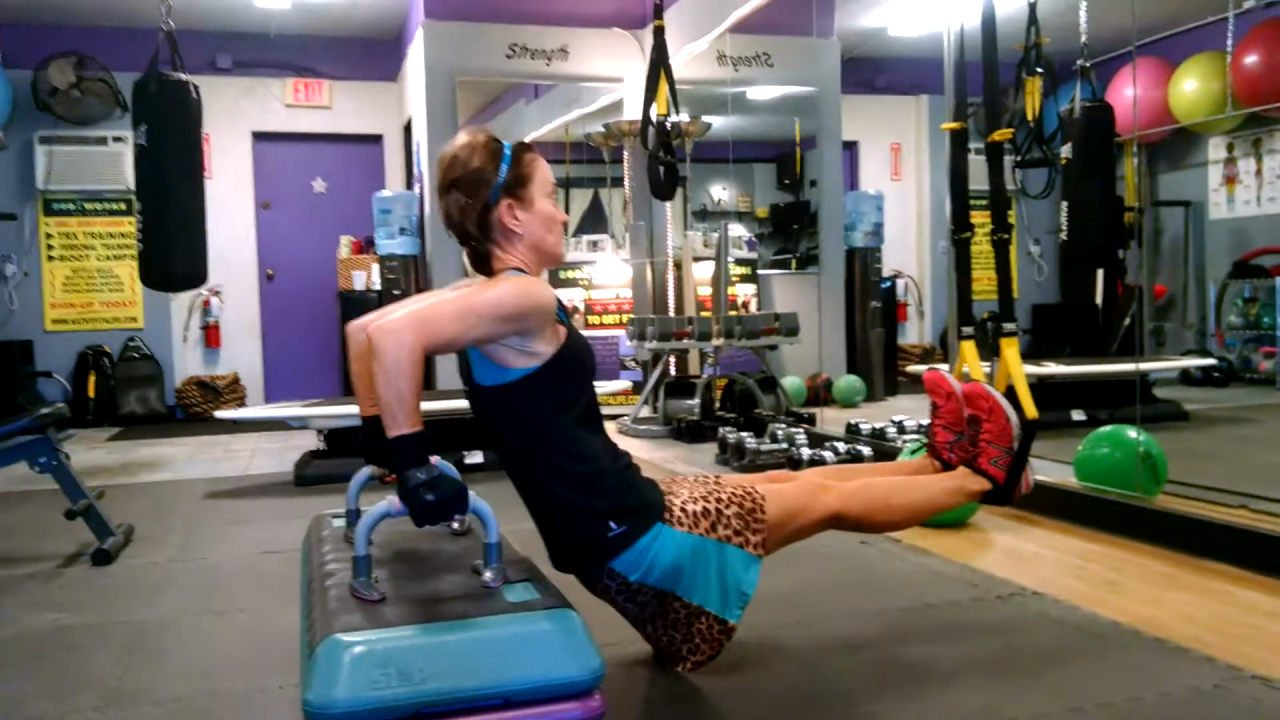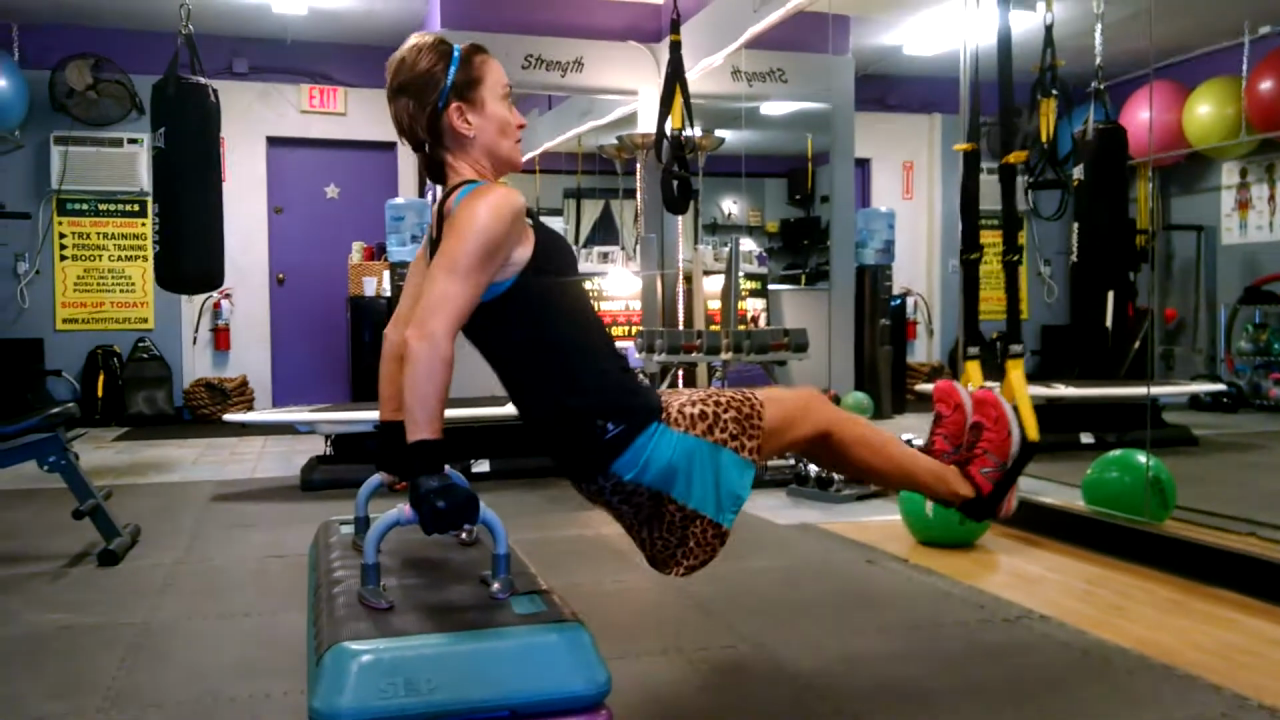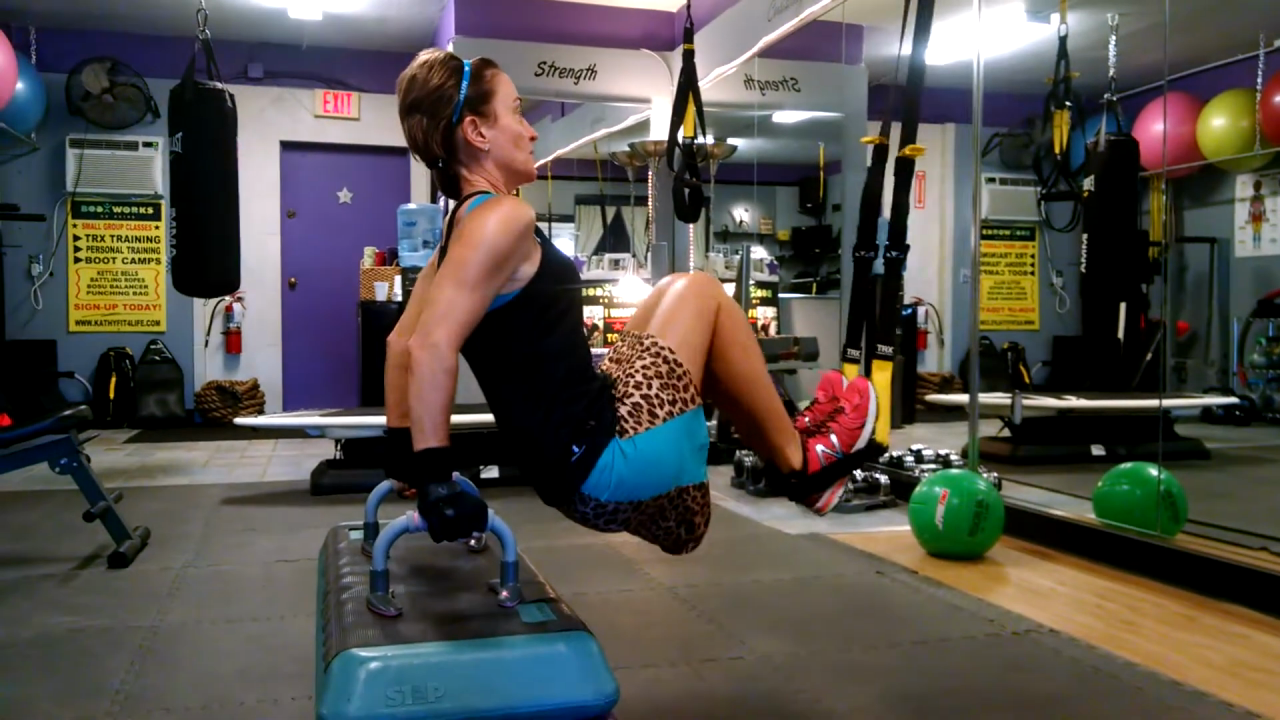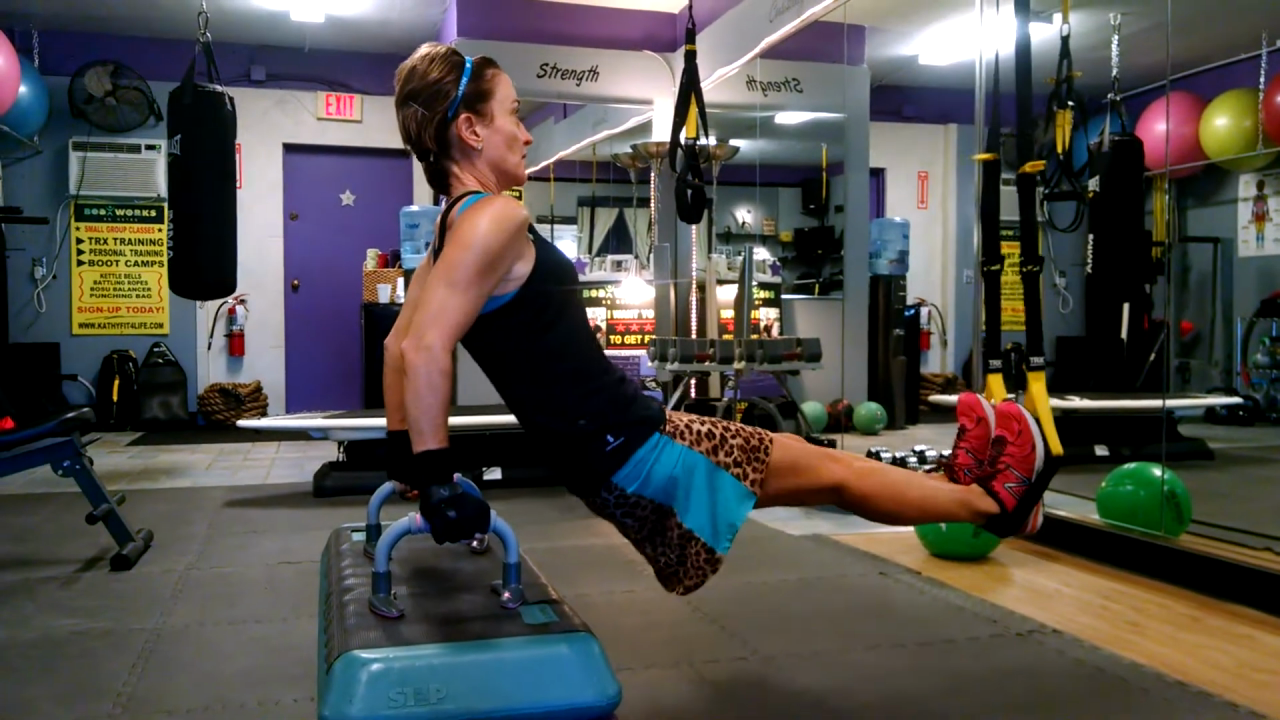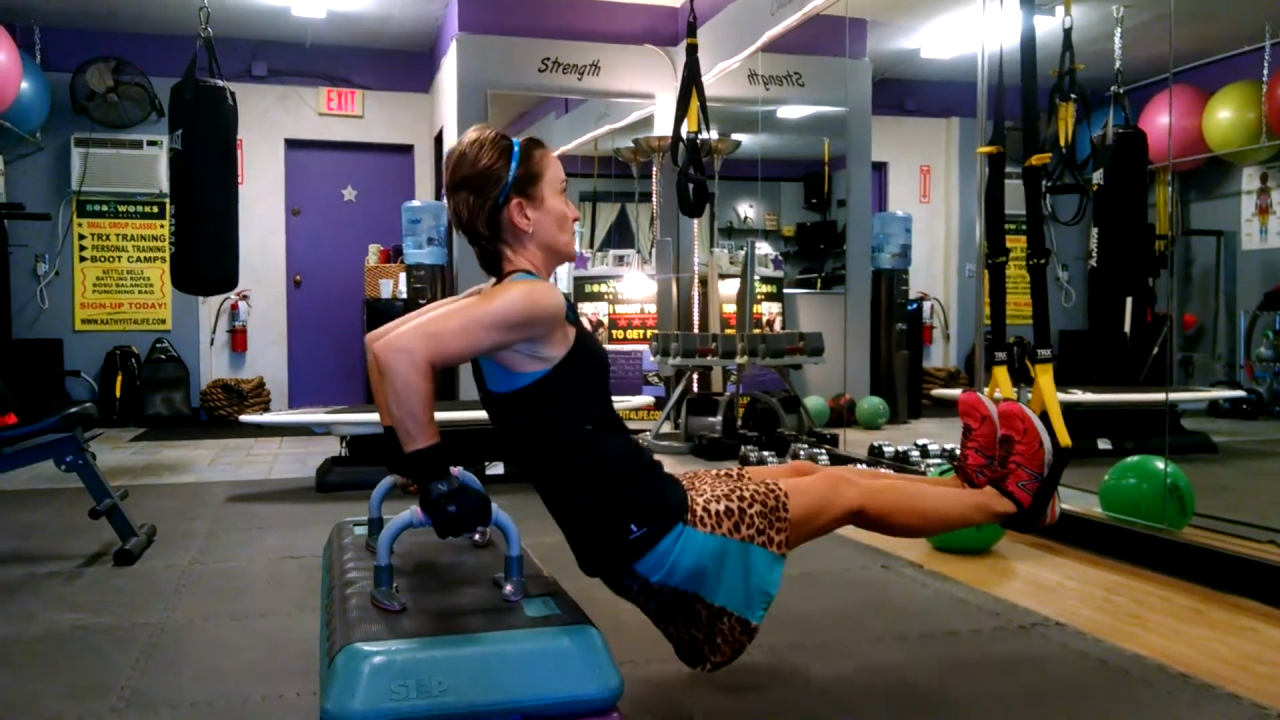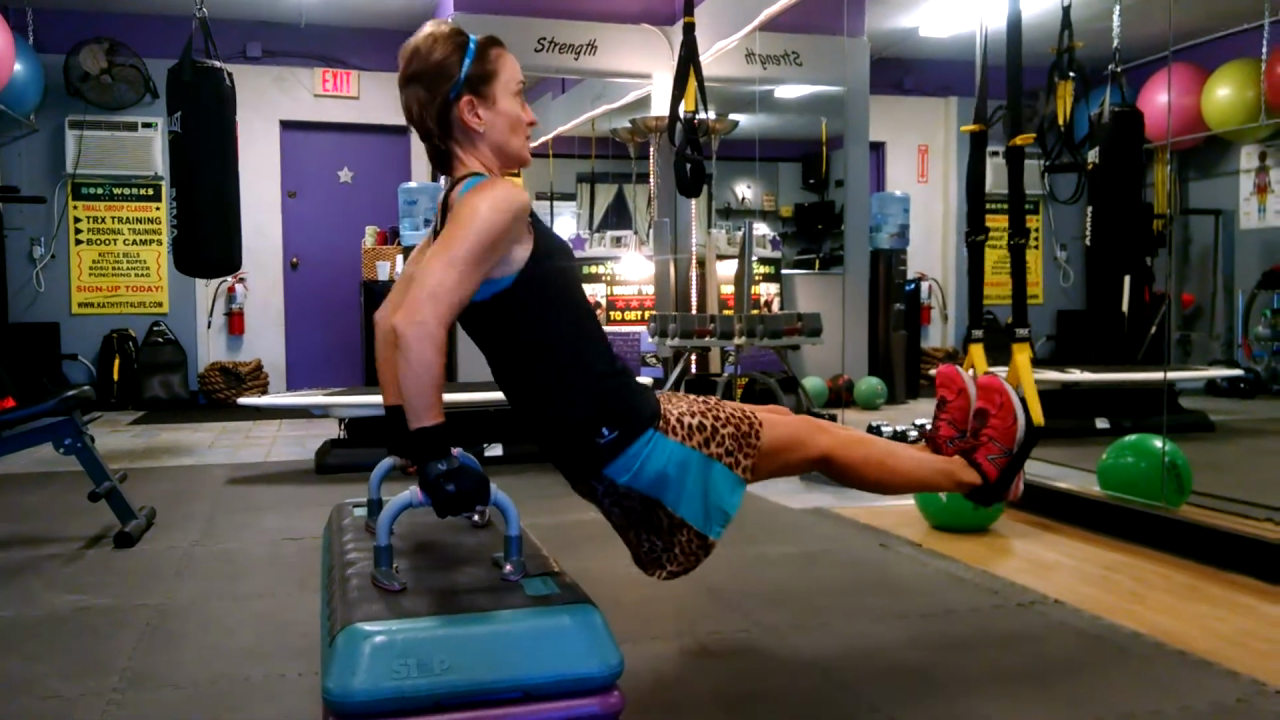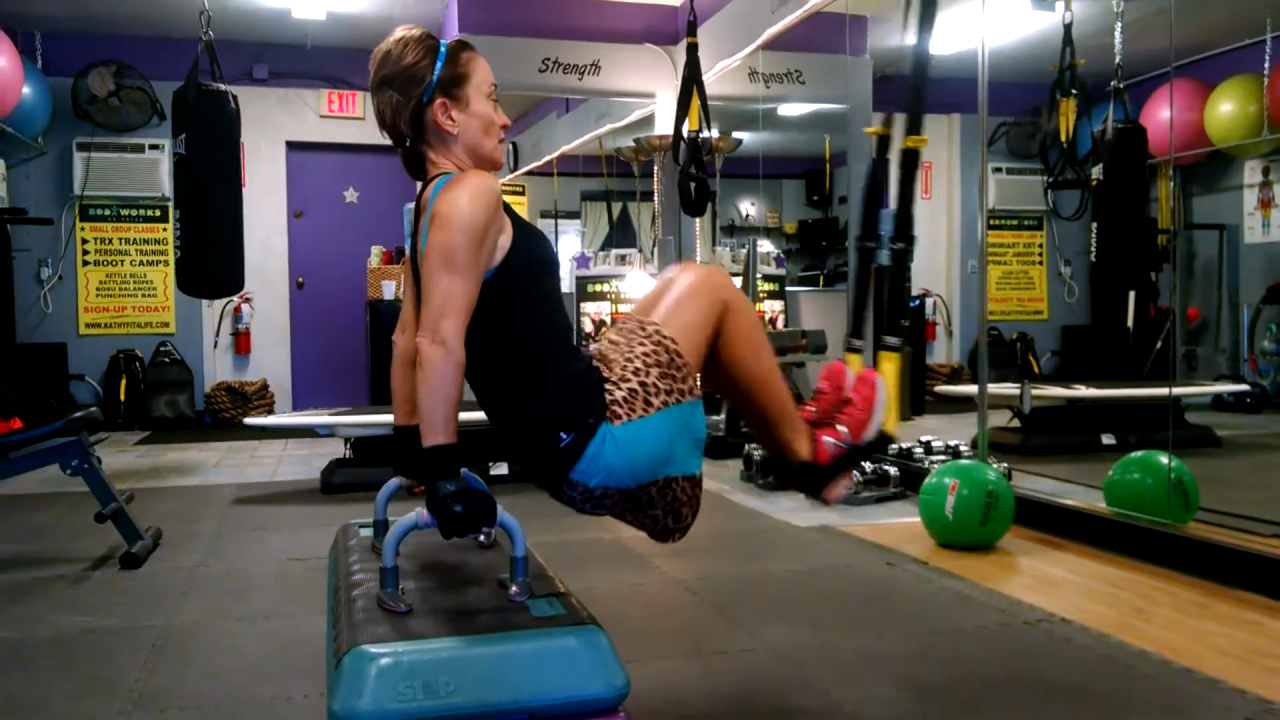
dt=0.7s
person 1, frame 1
left shoulder: (484, 294)
right shoulder: (524, 298)
left elbow: (361, 334)
right elbow: (389, 335)
left wrist: (385, 449)
right wrist: (413, 466)
left hip: (616, 517)
right hip: (627, 537)
left knee: (787, 481)
right knee: (825, 499)
left ankle: (940, 463)
right ankle: (979, 478)
person 1, frame 2
left shoulder: (453, 216)
right shoulder: (492, 207)
left elbow: (397, 338)
right elbow: (426, 339)
left wrist: (398, 453)
right wrist: (427, 471)
left hip: (600, 443)
right hip: (626, 443)
left knee: (793, 415)
right knee: (813, 412)
left ankle: (932, 469)
right ankle: (968, 487)
person 1, frame 3
left shoulder: (464, 227)
right shoulder: (502, 219)
left elbow: (402, 344)
right elbow: (430, 349)
left wrist: (405, 460)
right wrist: (436, 481)
left hip: (573, 465)
right hip: (606, 467)
left knee: (680, 295)
right knee: (699, 292)
left ankle: (790, 442)
right ankle: (798, 460)
person 1, frame 4
left shoulder: (455, 230)
right shoulder: (494, 220)
left elbow: (399, 348)
right elbow: (425, 352)
left wrist: (410, 465)
right wrist: (438, 485)
left hip: (607, 455)
right hip: (631, 455)
left knee: (811, 460)
right knee: (828, 471)
left ankle: (959, 491)
right ankle: (993, 502)
person 1, frame 5
left shoulder: (497, 297)
right shoulder: (533, 302)
left elbow: (387, 349)
right elbow: (394, 349)
left wrist: (410, 464)
right wrist: (434, 477)
left hip: (638, 508)
right hip: (651, 534)
left knee: (803, 472)
right knee: (845, 491)
left ankle: (970, 482)
right ankle: (1011, 502)
person 1, frame 6
left shoulder: (461, 209)
right shoulder: (496, 203)
left elbow: (389, 320)
right elbow: (414, 326)
left wrist: (411, 438)
right wrist: (434, 453)
left hip: (605, 436)
right hip: (622, 443)
left knee: (779, 422)
right knee: (813, 439)
left ankle: (939, 456)
right ankle: (976, 473)
person 1, frame 7
left shoulder: (439, 205)
right shoulder: (469, 195)
left elbow: (408, 343)
right elbow: (440, 344)
left wrist: (413, 456)
right wrist: (443, 472)
left hip: (566, 445)
right hip: (592, 450)
left knee: (681, 288)
right knee: (708, 285)
left ankle: (791, 428)
right ankle: (807, 450)
